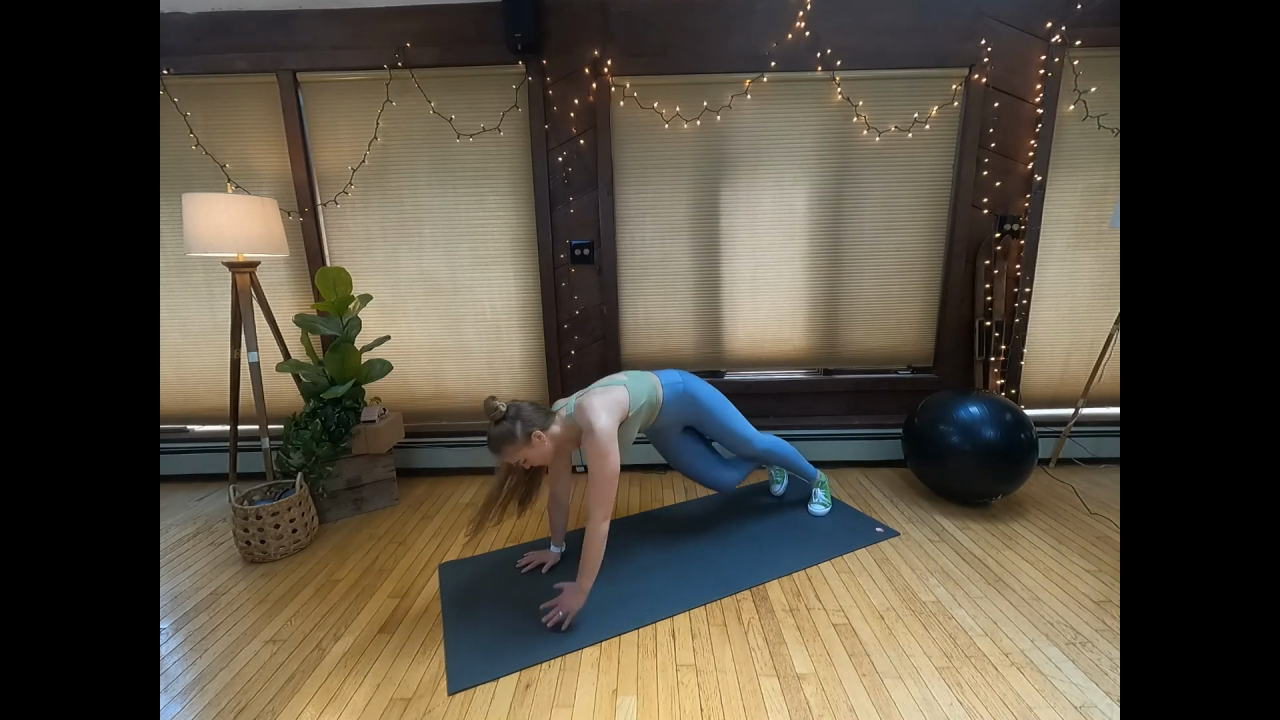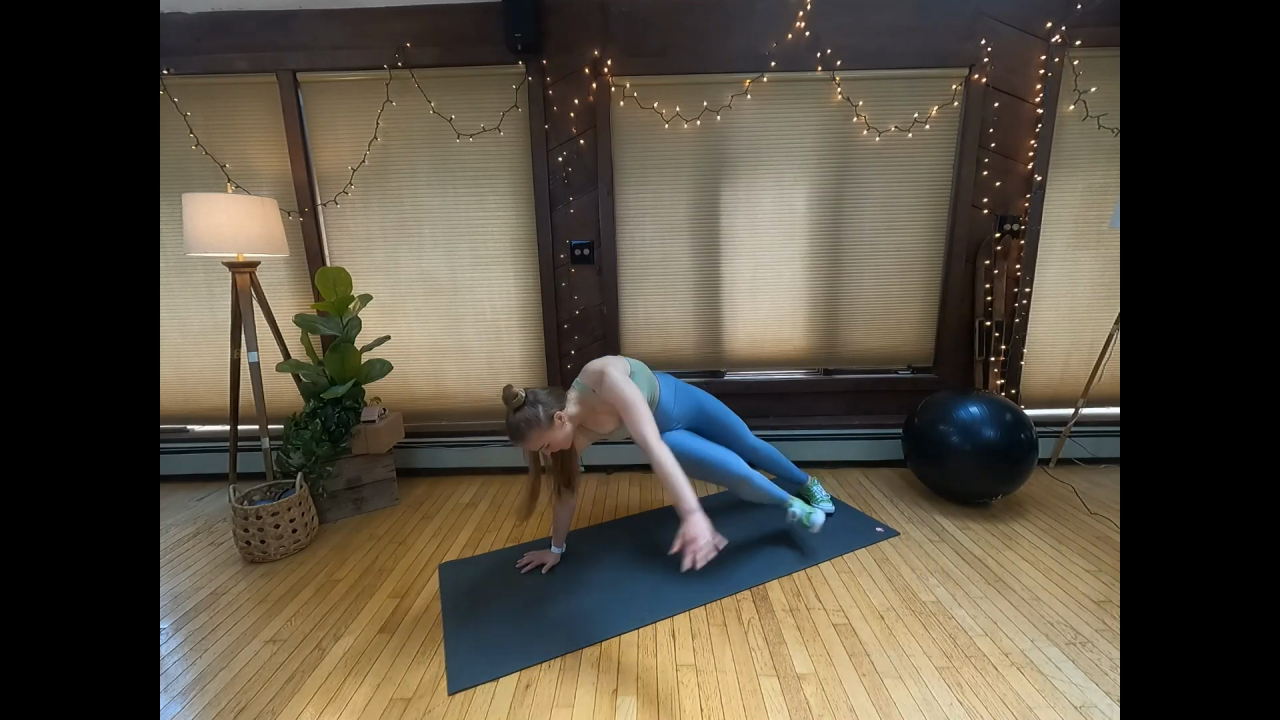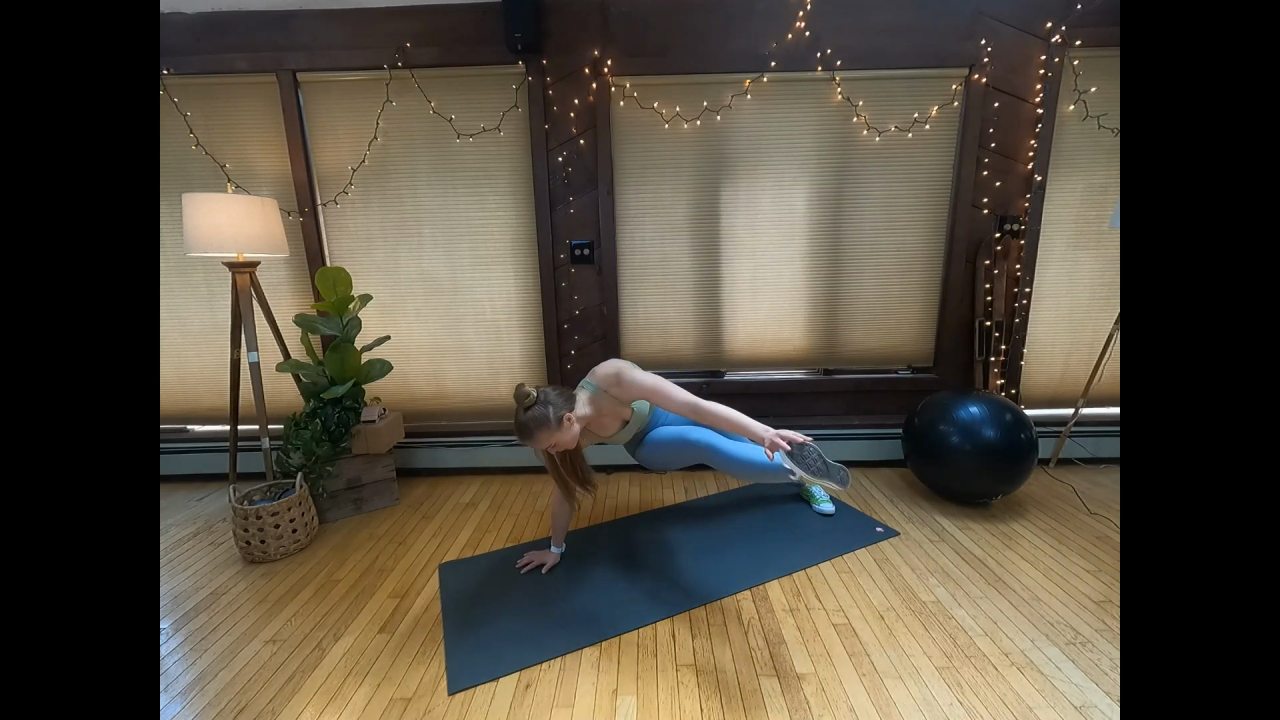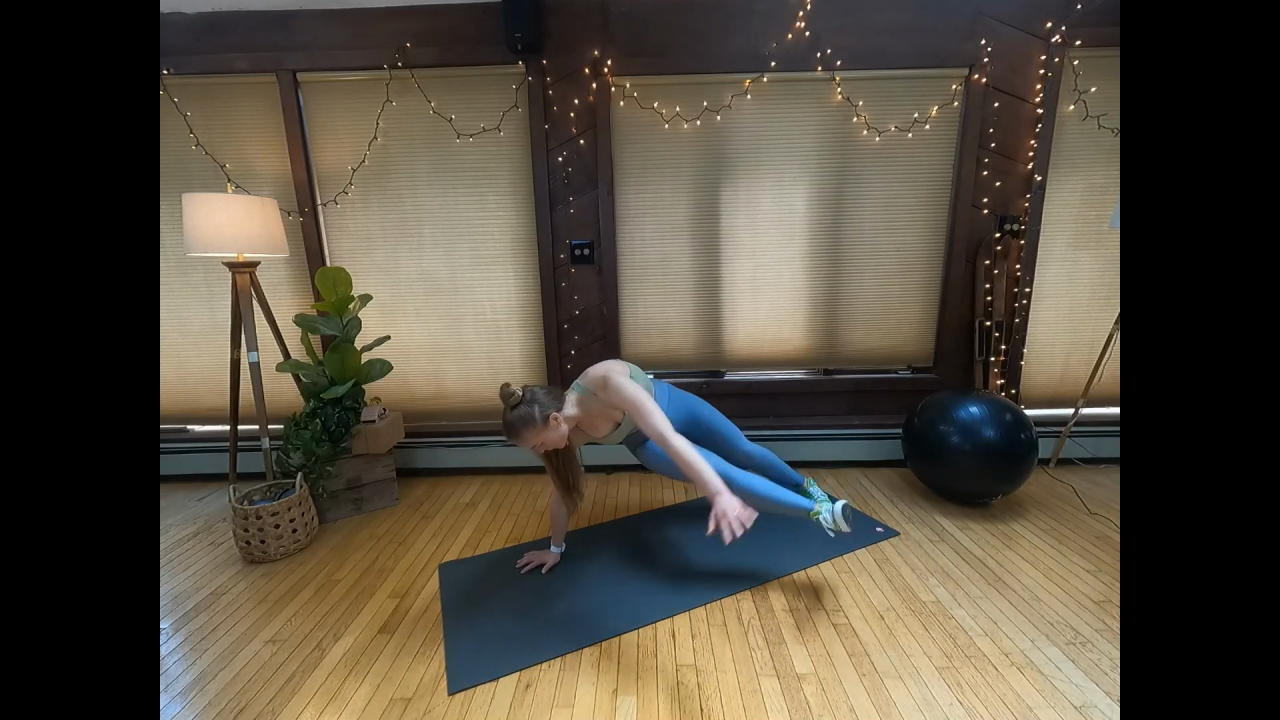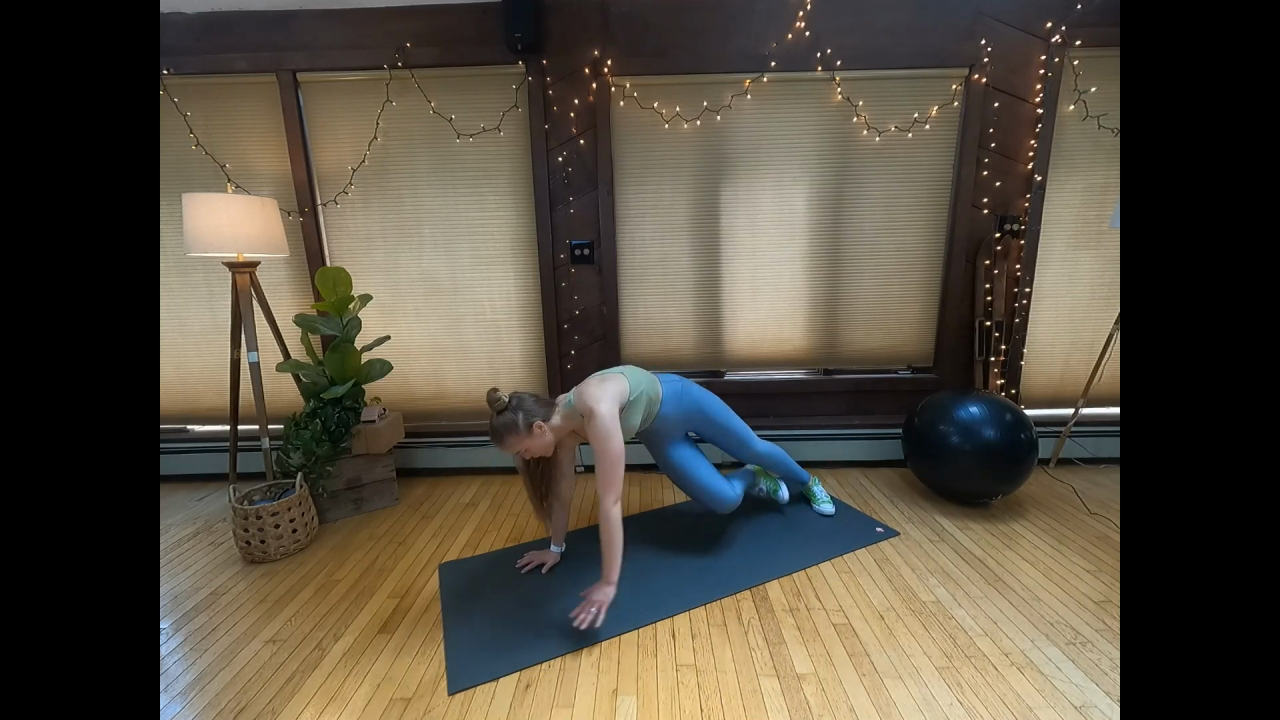
dt=0.2s
person 1, frame 1
left shoulder: (595, 426)
right shoulder: (554, 427)
left elbow: (599, 519)
right elbow: (560, 492)
left wrist: (580, 590)
right wrist: (554, 546)
left hip: (682, 393)
left knee: (753, 442)
right knee: (722, 478)
left ankle: (816, 479)
right ankle: (762, 466)
person 1, frame 2
left shoulder: (604, 377)
right shoulder: (568, 425)
left elbow: (654, 446)
right elbow: (566, 490)
left wrist: (692, 515)
right wrist: (556, 547)
left hip: (672, 399)
right hip: (657, 427)
left knee: (749, 445)
left ankle: (807, 485)
right ankle: (790, 502)
person 1, frame 3
left shoulder: (613, 377)
right shoulder: (569, 426)
left elbow: (694, 406)
right elbow: (564, 491)
left wrist: (762, 432)
right wrist: (555, 548)
left hip: (672, 411)
right hip: (649, 445)
right knee: (704, 445)
left ankle: (806, 474)
right ankle: (799, 475)
person 1, frame 4
left shoulder: (607, 382)
right shoulder: (569, 414)
left elbow: (668, 439)
right elbow: (564, 487)
left wrist: (720, 494)
right wrist: (556, 546)
left hip: (670, 407)
left knee: (744, 450)
right knee: (724, 474)
left ankle: (817, 510)
right ankle: (812, 509)
person 1, frame 5
left shoulder: (596, 408)
right shoulder: (560, 418)
left elbow: (610, 503)
right elbow: (562, 487)
left wrist: (608, 582)
right wrist: (556, 546)
left hip: (677, 397)
right hip: (658, 430)
left knee: (753, 449)
right knee: (724, 501)
left ankle: (808, 483)
right ankle: (756, 479)
